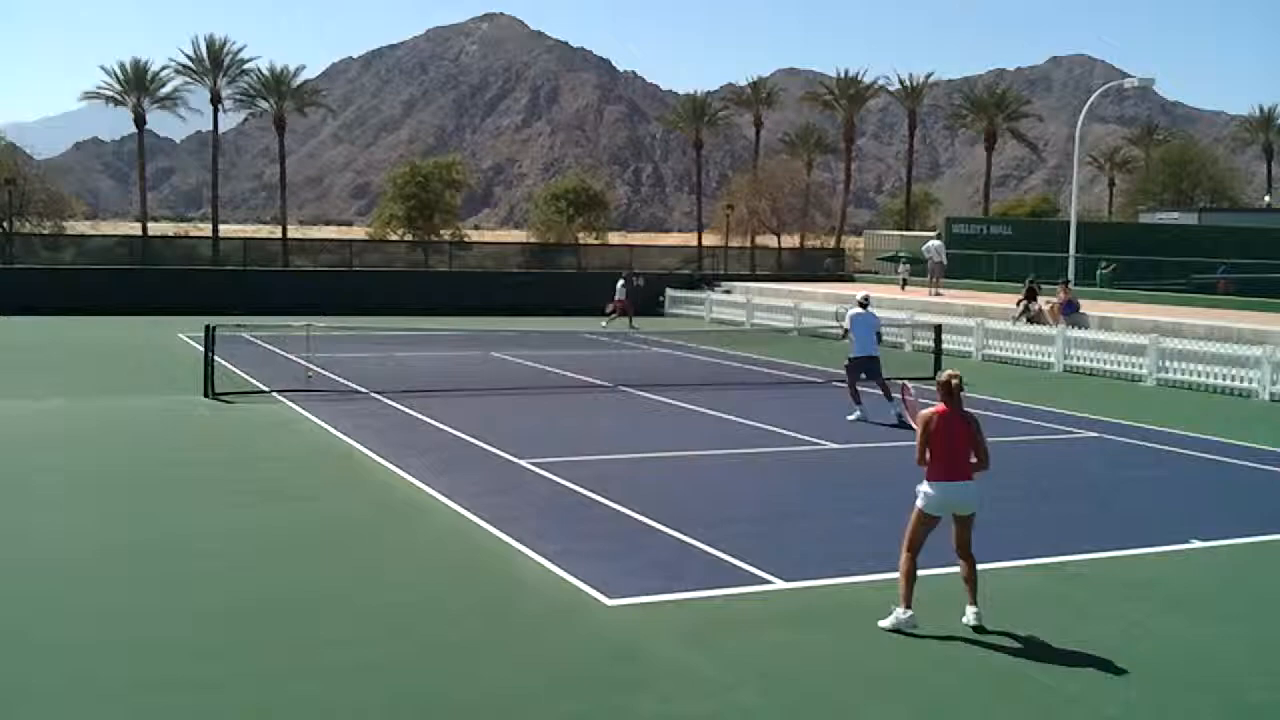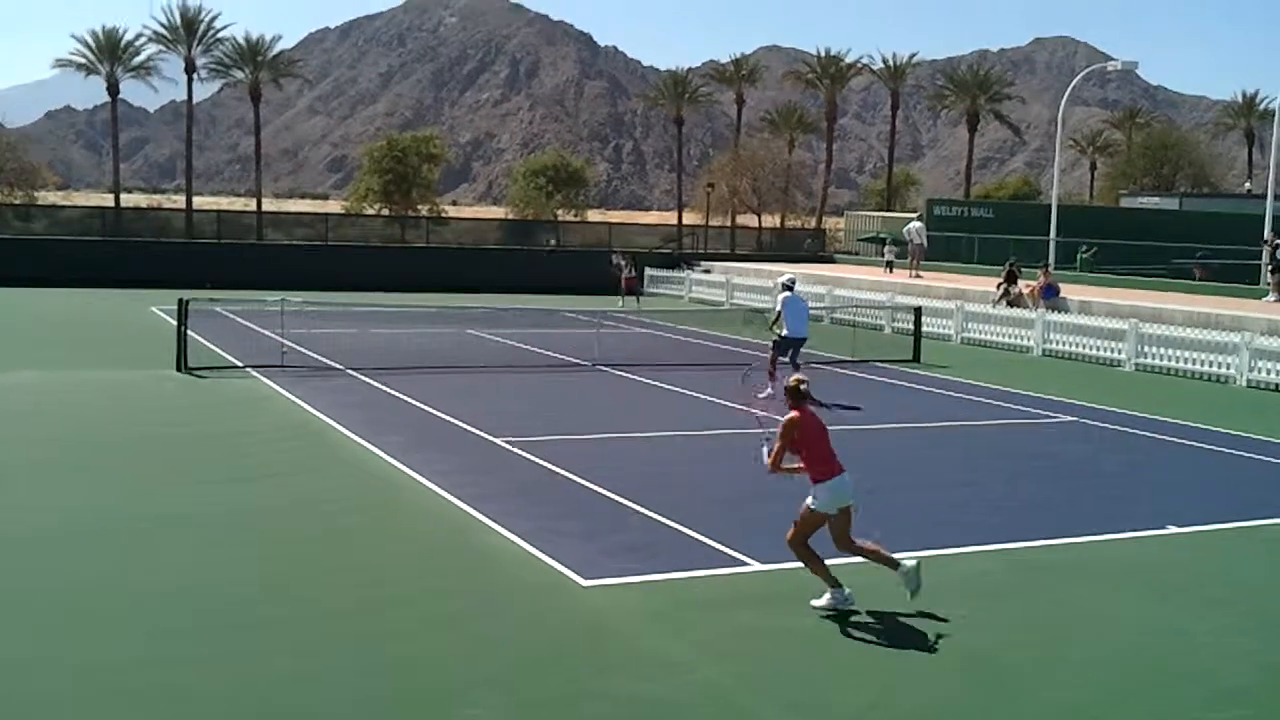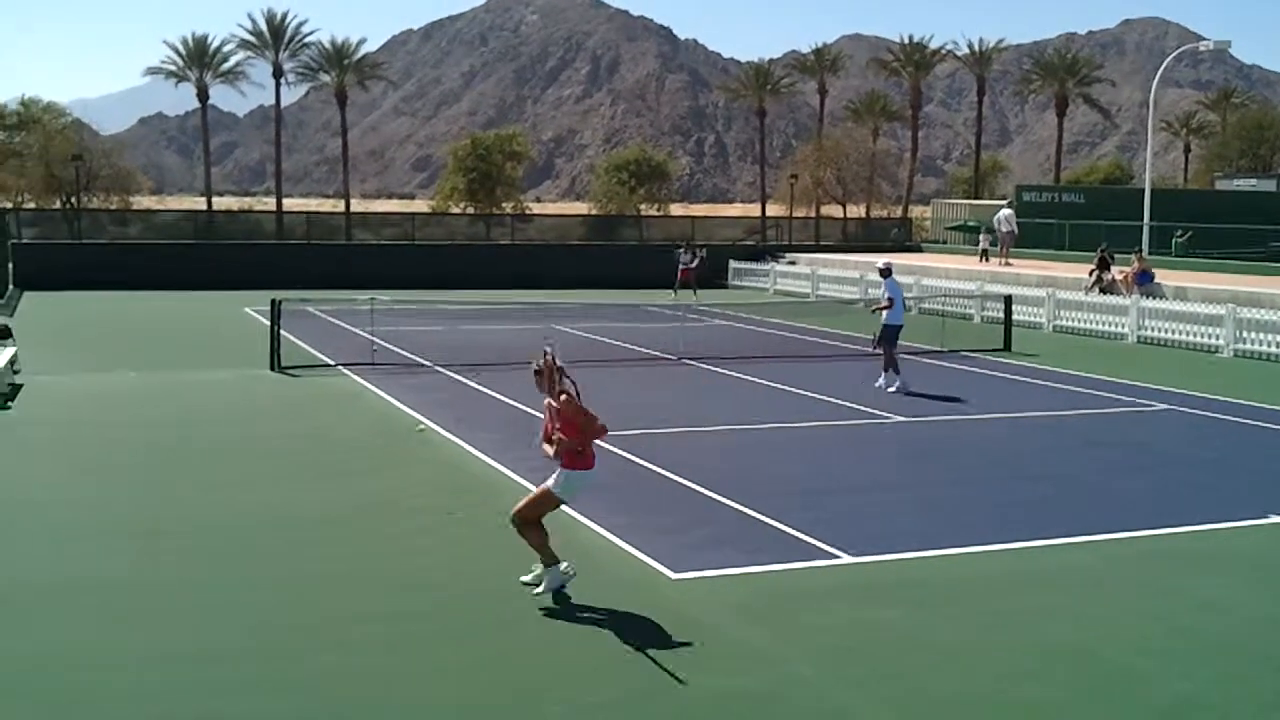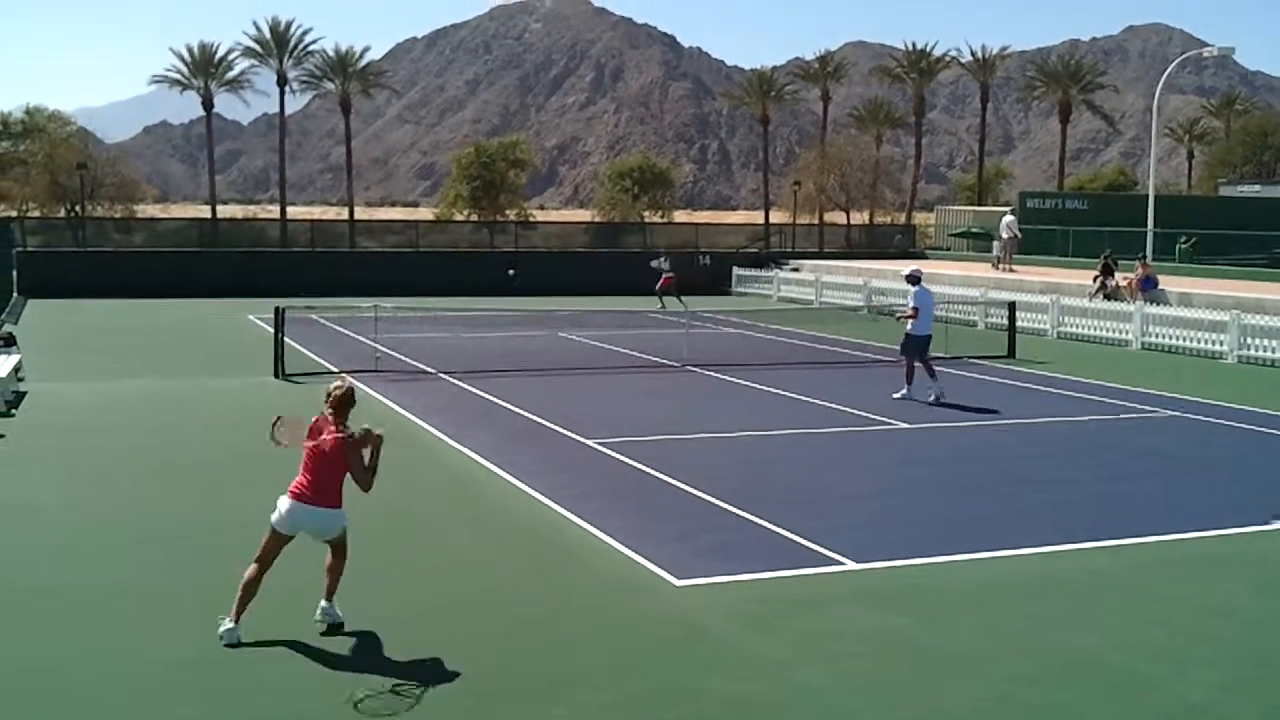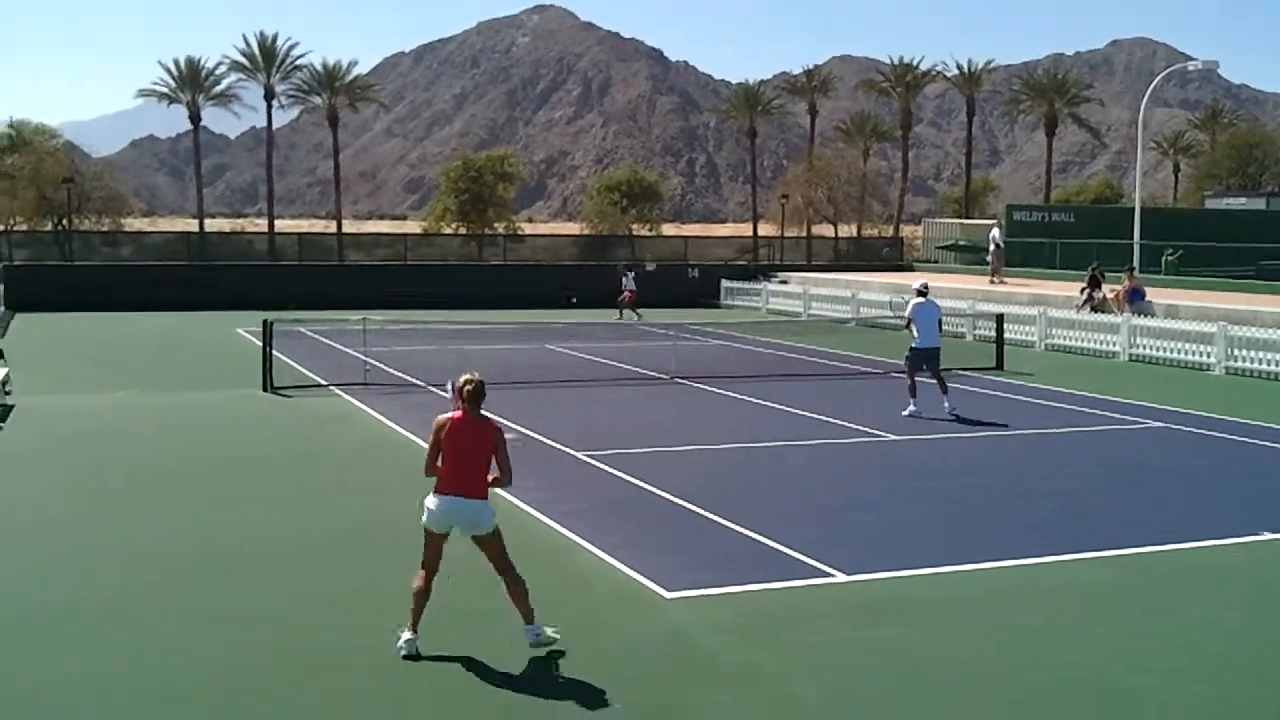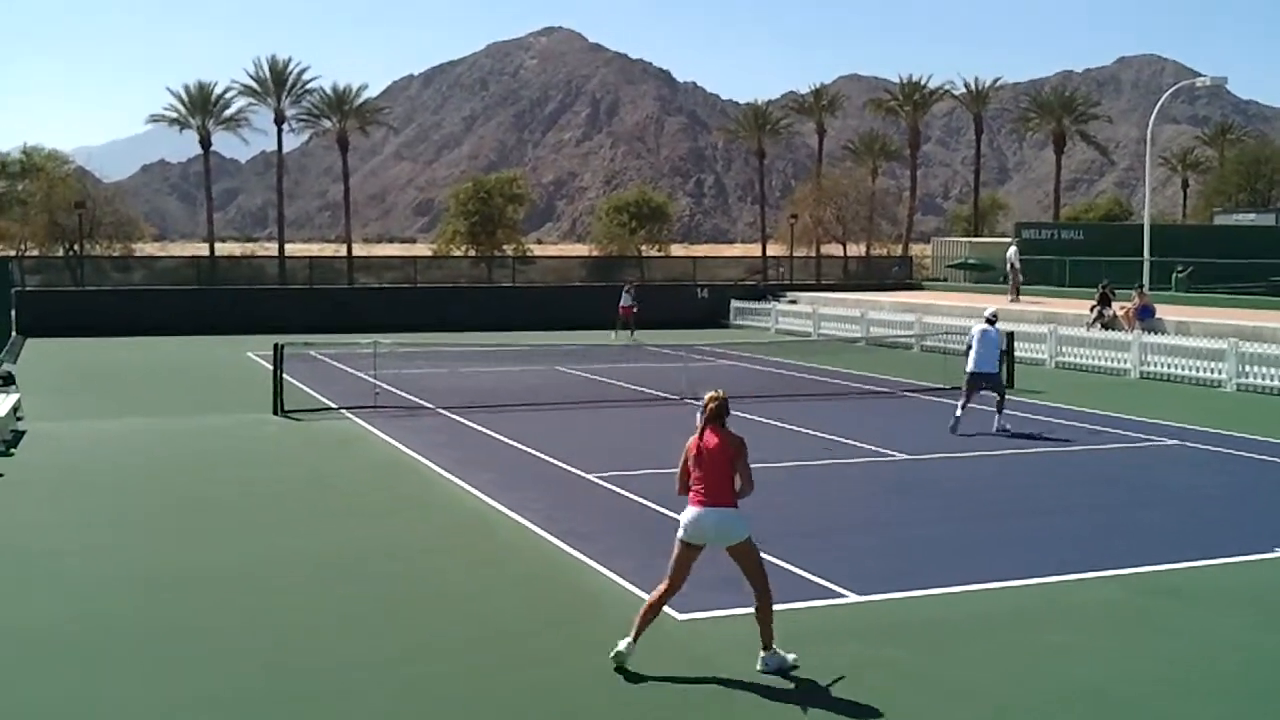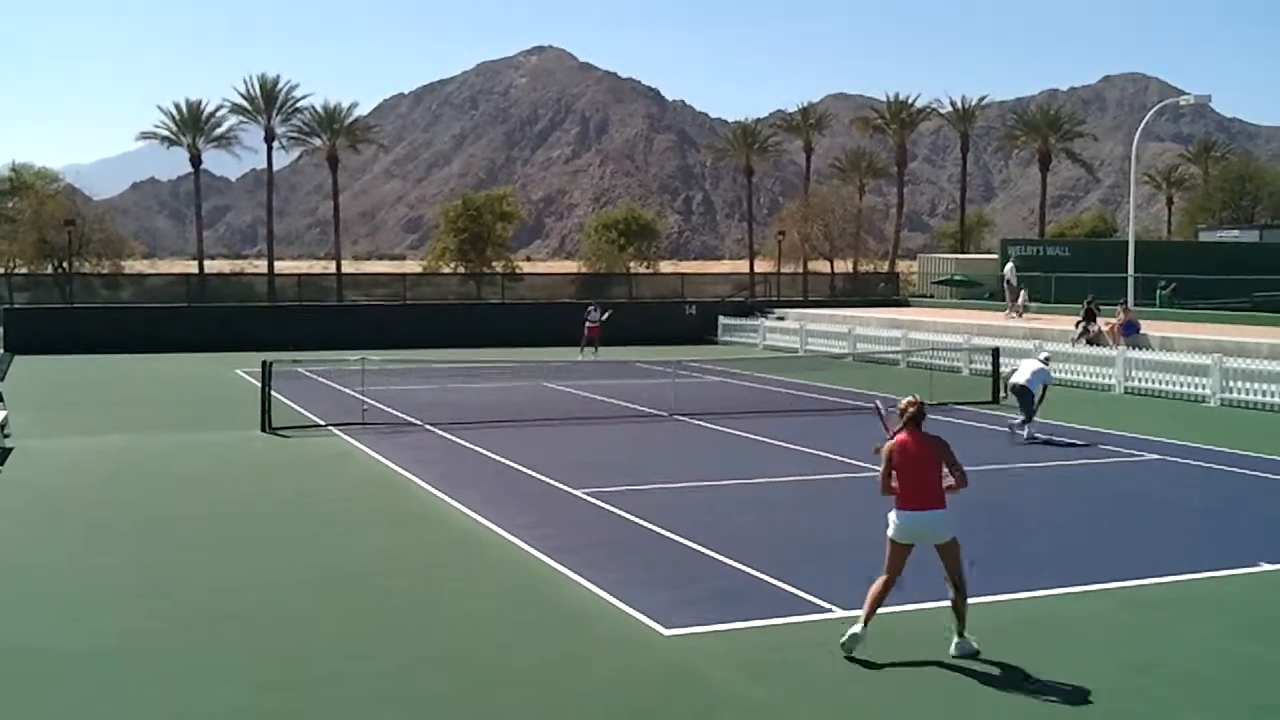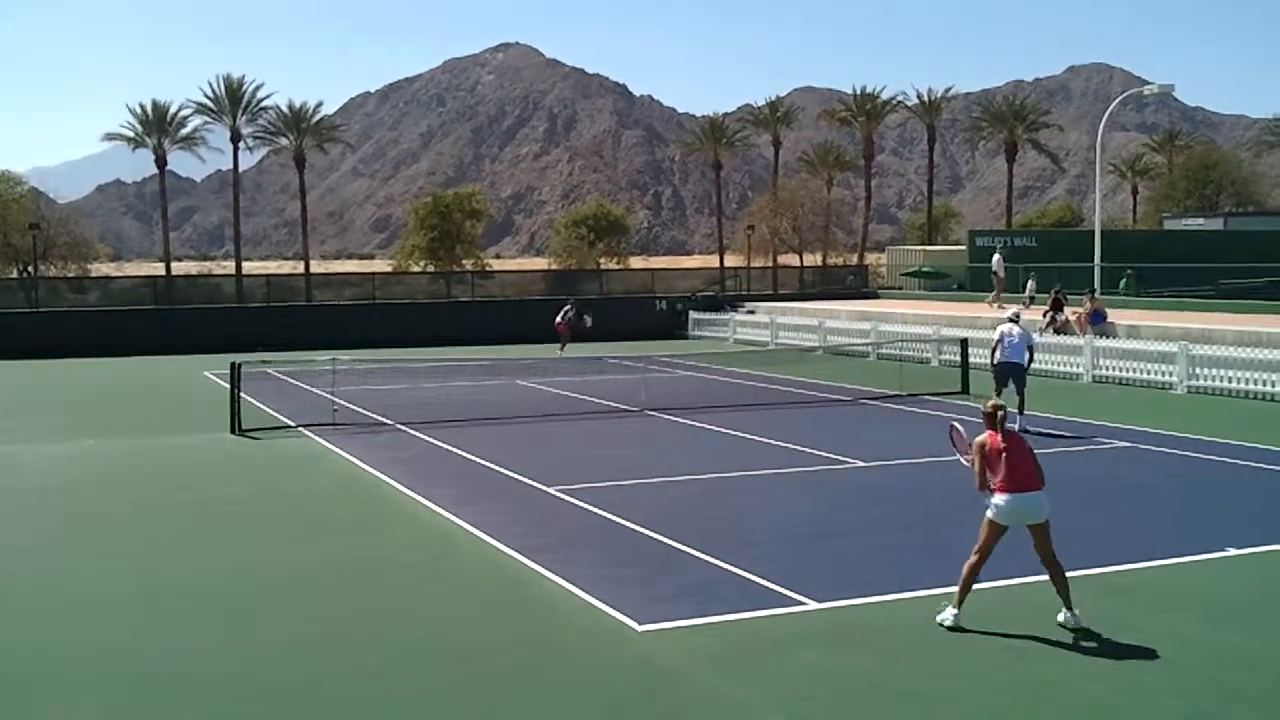
dt=0.7s
person 1, frame 1
left shoulder: (927, 416)
right shoulder: (970, 420)
left elbow: (920, 460)
right elbow: (983, 463)
left hip: (936, 490)
right hip: (966, 490)
left knee: (910, 550)
right knee: (964, 551)
left ankle: (904, 611)
right ankle: (973, 608)
person 1, frame 2
left shoulder: (790, 421)
right shoulder: (815, 418)
left elbow: (772, 467)
left wrist: (769, 457)
right wrist: (784, 467)
left hip: (827, 490)
right hip: (841, 482)
left knee: (795, 540)
right knee: (846, 544)
left ankle: (837, 592)
right ankle: (904, 567)
person 1, frame 3
left shoulder: (566, 402)
right shoulder: (550, 404)
left elbow: (600, 429)
right elbow: (546, 441)
left wrist: (565, 444)
right wrist: (553, 450)
left hip: (574, 475)
right hip: (570, 471)
left knee: (519, 517)
right knee: (531, 516)
left ankle: (554, 568)
right ankle: (548, 568)
person 1, frame 4
left shoulder: (315, 424)
right shoulder: (350, 442)
right elbow: (365, 486)
left wrist: (360, 442)
right wrist: (375, 451)
left hip: (294, 506)
right hip: (328, 514)
left knee: (260, 563)
right knee: (338, 548)
left ankle: (232, 624)
right ankle: (327, 606)
person 1, frame 5
left shoulder: (443, 423)
right shoulder: (494, 430)
left elbow: (430, 470)
right elbow: (506, 478)
left hip: (442, 504)
right hip: (477, 508)
left knee: (428, 570)
right knee: (506, 570)
left ankle: (410, 635)
right ankle: (531, 628)
person 1, frame 6
left shoulder: (693, 442)
right shoulder: (735, 442)
left elbow: (682, 489)
right elbow: (747, 485)
right wrist: (733, 496)
left hip: (695, 515)
right hip: (727, 518)
left knee: (670, 586)
right knee: (760, 585)
left ankle: (628, 644)
right ankle: (768, 654)
person 1, frame 7
left shoulder: (892, 446)
right shoulder: (938, 444)
left elbow: (885, 490)
right elbow: (961, 482)
left hip: (905, 518)
right hip: (937, 517)
left knee: (888, 578)
right knee: (956, 578)
left ankle: (860, 628)
right ankle: (961, 641)
person 1, frame 8
left shoulder: (981, 442)
right shoulder: (1019, 439)
left elbow: (982, 483)
right elbow: (1040, 478)
left hip: (1006, 500)
right hip: (1036, 498)
left knee: (979, 555)
right knee: (1048, 558)
left ankle: (953, 611)
right ankle: (1069, 613)
